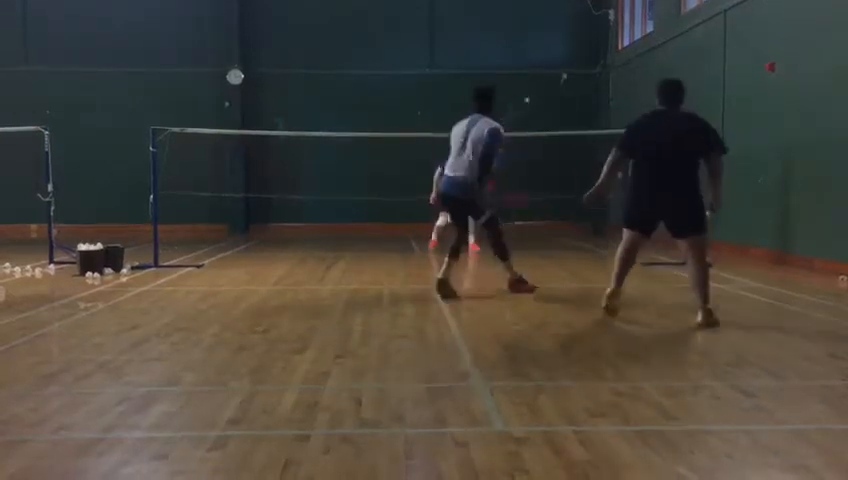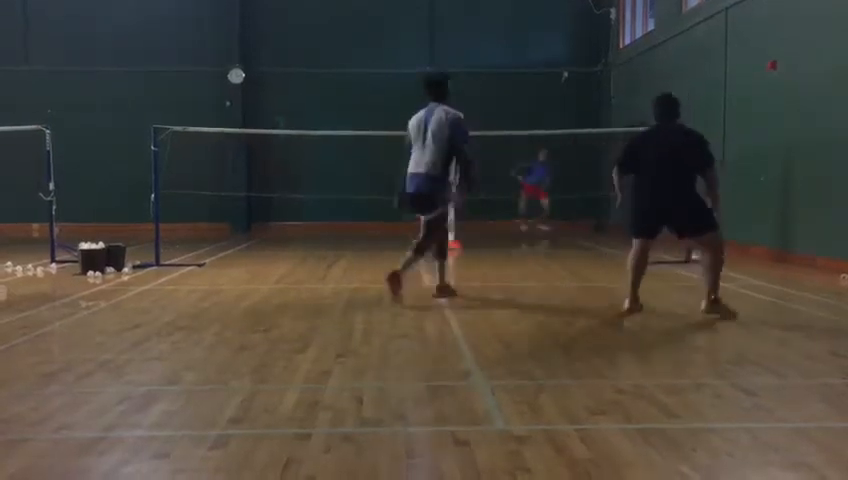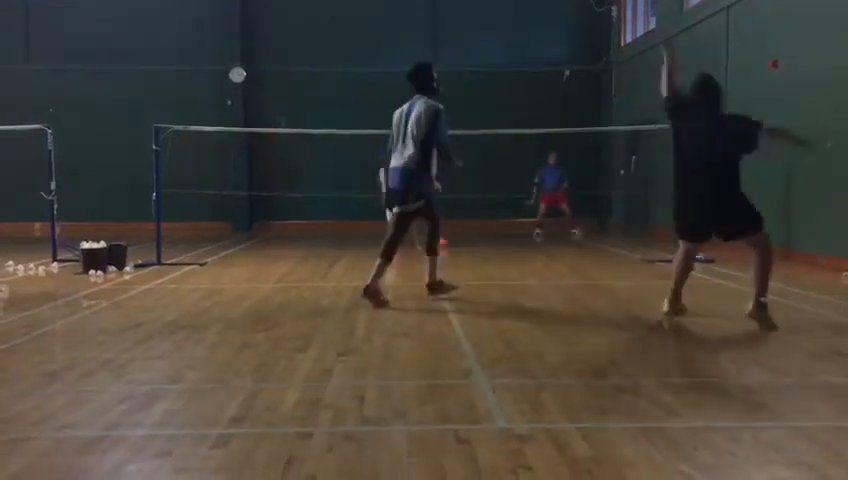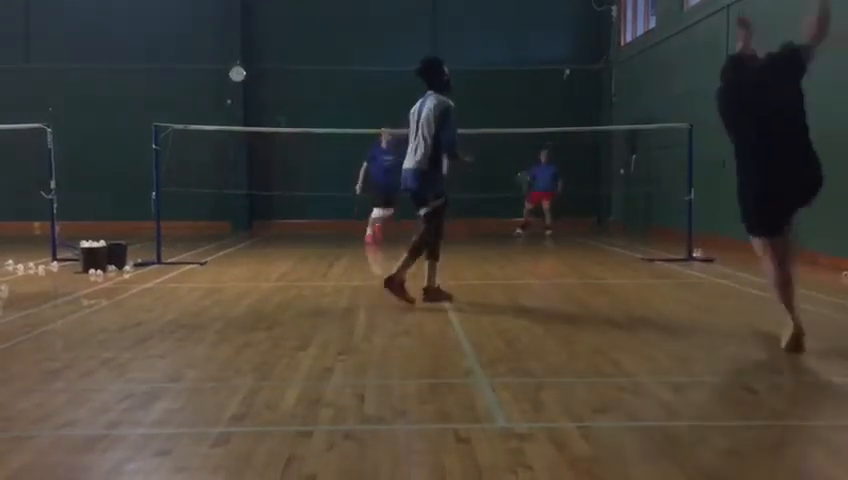
dt=0.4s
person 1, frame 1
left shoulder: (641, 124)
right shoulder: (697, 125)
left elbow: (618, 155)
right elbow: (715, 160)
left wrist: (603, 184)
right wrist: (716, 193)
left hip: (643, 194)
right hip: (683, 197)
left knee: (628, 244)
right knee: (696, 253)
left ankle: (614, 291)
right ankle: (704, 310)
person 1, frame 2
left shoulder: (640, 140)
right shoulder: (693, 138)
left elbow: (619, 170)
right elbow: (709, 173)
left wrist: (621, 196)
right wrist: (714, 200)
left hip: (645, 201)
right hip: (681, 201)
left knee: (639, 248)
right knee: (714, 245)
left ankle: (632, 299)
right ankle: (711, 299)
person 1, frame 3
left shoulder: (682, 115)
right shoulder: (733, 124)
left elbow: (667, 89)
right elbow: (766, 132)
left wrist: (667, 58)
right wrist: (795, 139)
left hip: (689, 202)
right hip: (727, 201)
left knee: (687, 249)
right knee: (762, 247)
left ankle: (672, 300)
right ankle: (758, 304)
person 1, frame 4
left shoulder: (727, 95)
right shoulder: (779, 69)
left elbow: (736, 70)
right elbow: (814, 37)
left wrist: (742, 39)
left hip: (759, 184)
right hip: (804, 177)
left knee: (771, 253)
left ankle: (792, 323)
person 2, frame 1
left shoulder: (458, 126)
right shoulder: (493, 129)
right elbow: (485, 161)
right wrist: (478, 191)
left hip: (447, 184)
right hip: (467, 187)
left knee: (461, 233)
right knee: (493, 231)
left ankle: (443, 277)
right ankle: (515, 279)
person 2, frame 2
left shoulder: (415, 119)
right shoulder: (454, 118)
right elbow: (461, 156)
left wrist: (404, 192)
right wrist: (468, 183)
left hip: (414, 180)
right hip: (435, 181)
left knee: (439, 230)
right knee: (431, 233)
left ankle: (442, 283)
right ankle: (398, 273)
person 2, frame 3
left shoulder: (400, 111)
right shoulder: (433, 109)
left elbow: (391, 149)
right elbow: (441, 149)
left wrist: (388, 189)
right wrist: (455, 164)
left hip: (398, 174)
right hip: (413, 176)
left knee: (434, 222)
right knee: (398, 230)
left ankle: (433, 281)
right ankle: (372, 285)
person 2, frame 4
left shoulder: (418, 106)
right shoulder: (443, 106)
right elbow: (448, 147)
right wrist: (463, 160)
left hip: (412, 172)
right hip: (427, 174)
left knee: (432, 228)
right knee: (430, 228)
left ankle: (430, 286)
right ankle: (397, 276)
